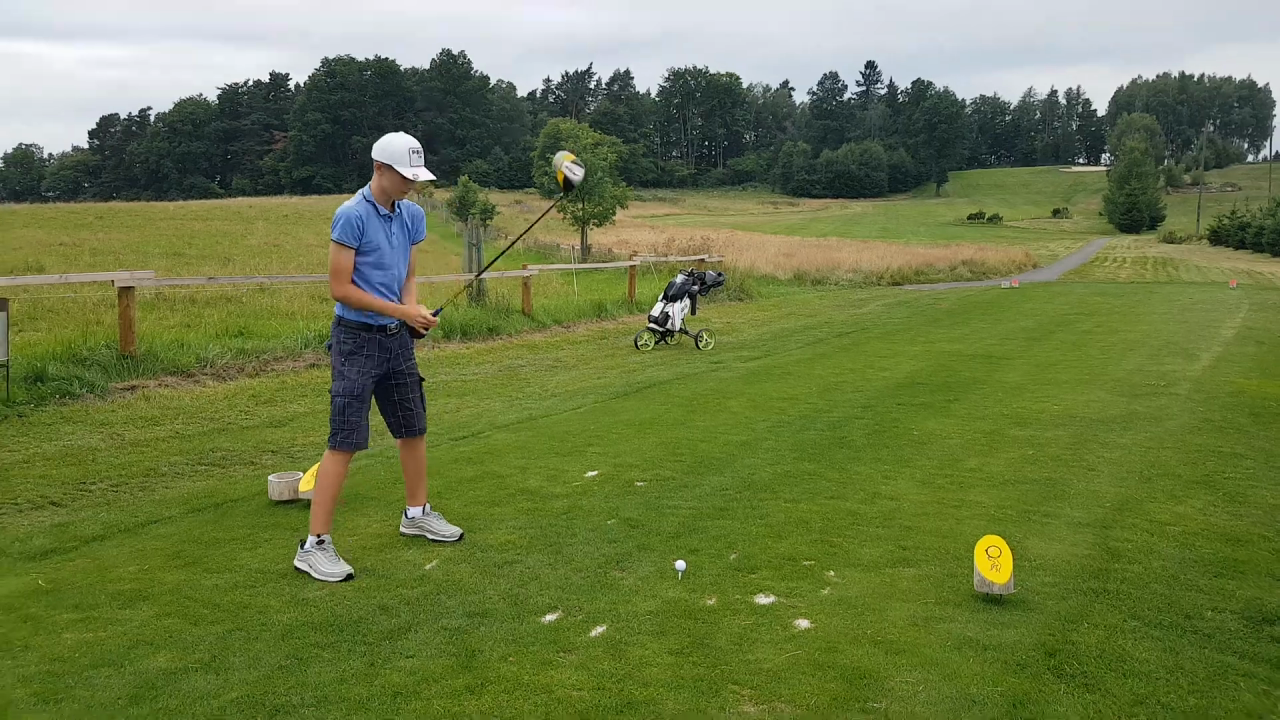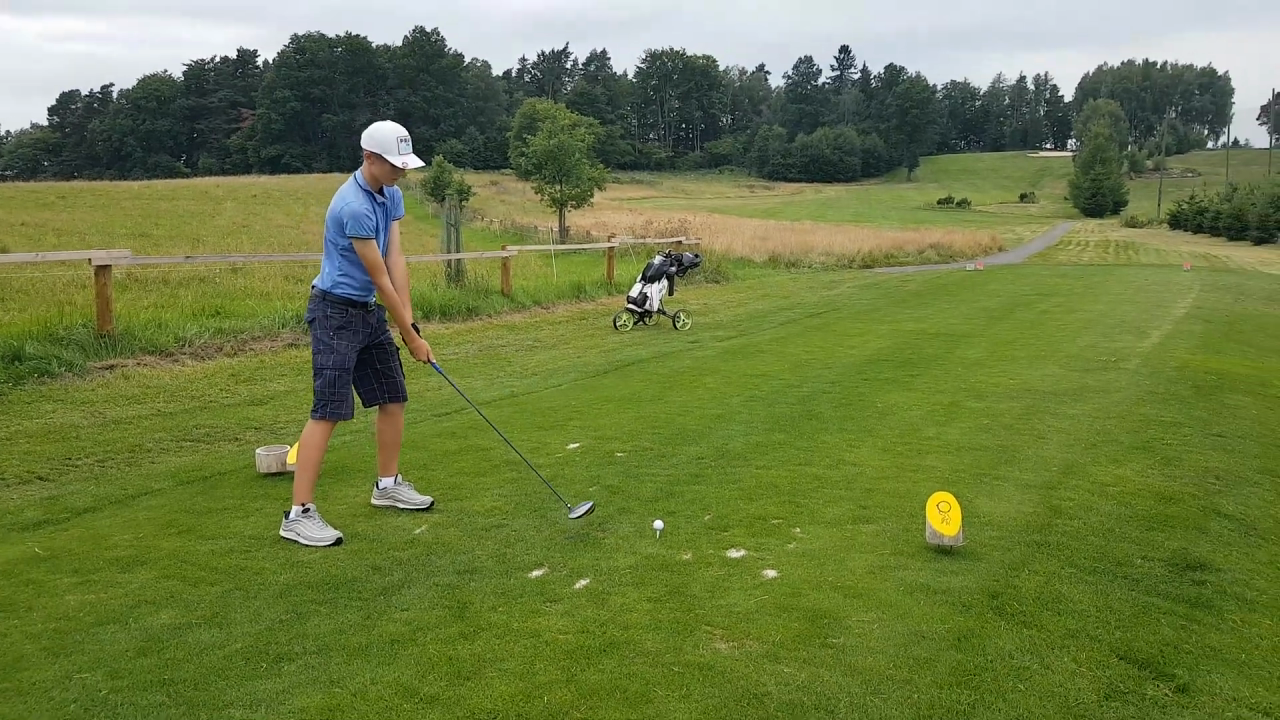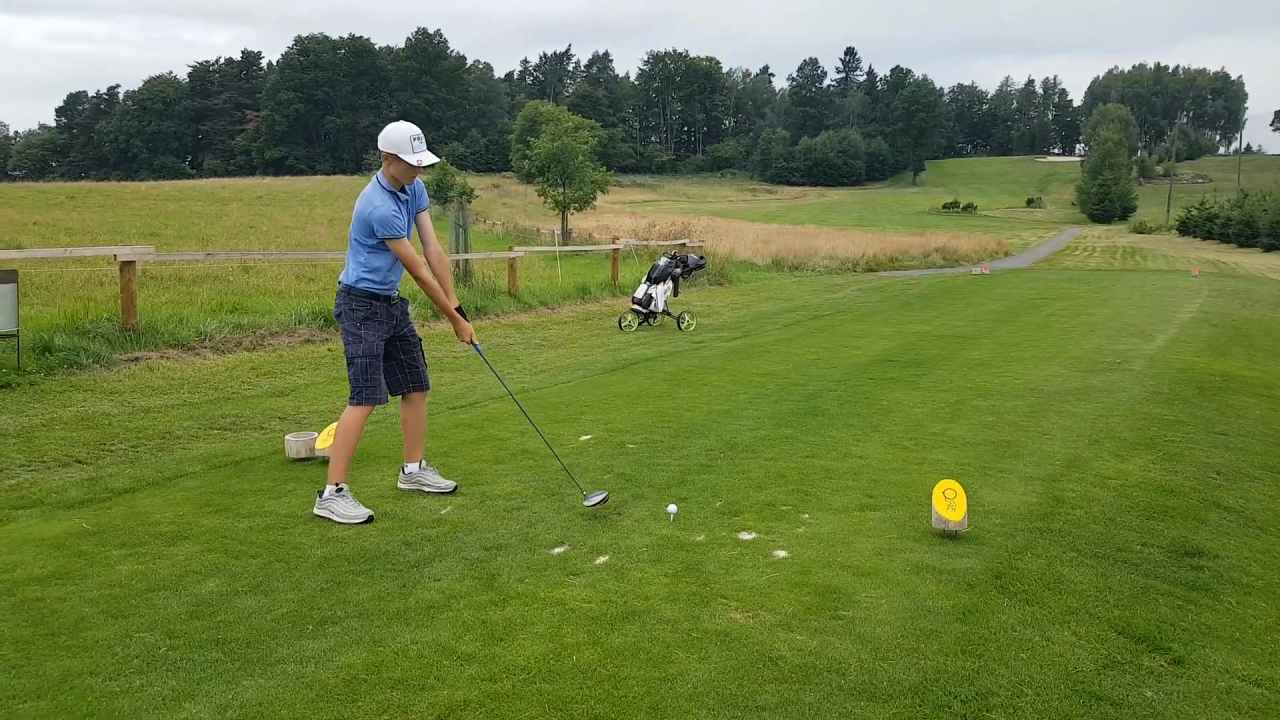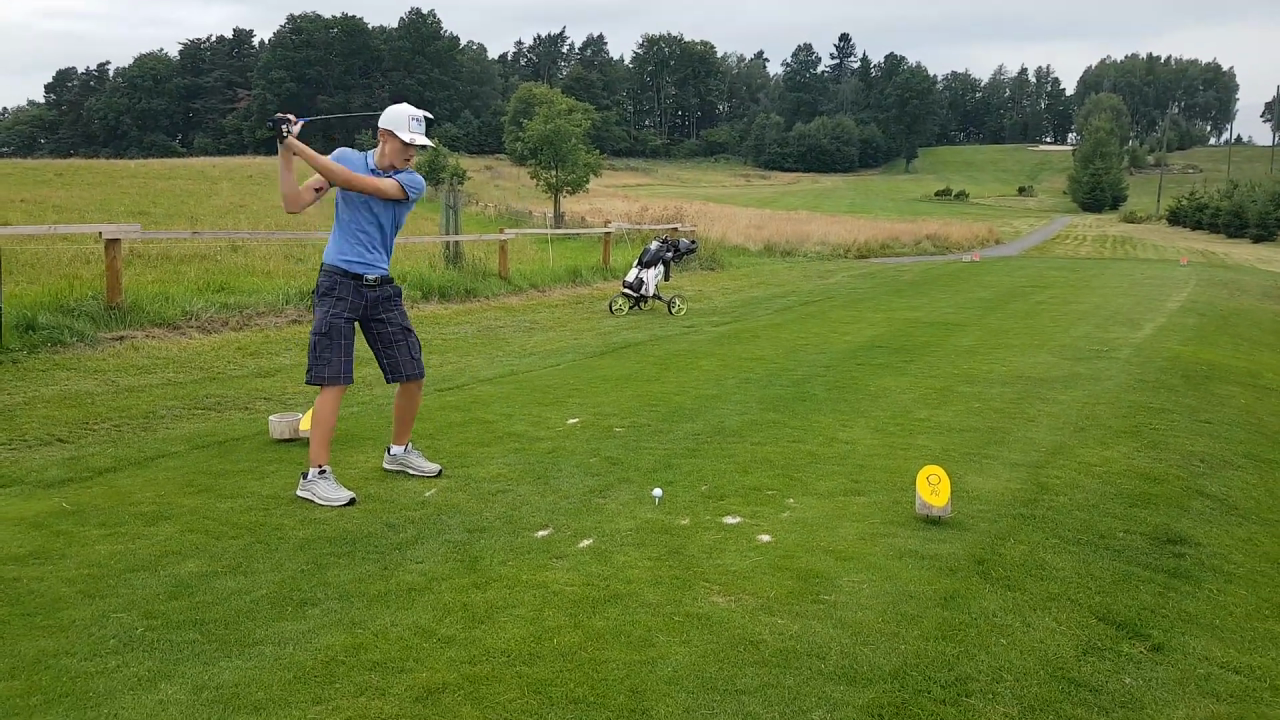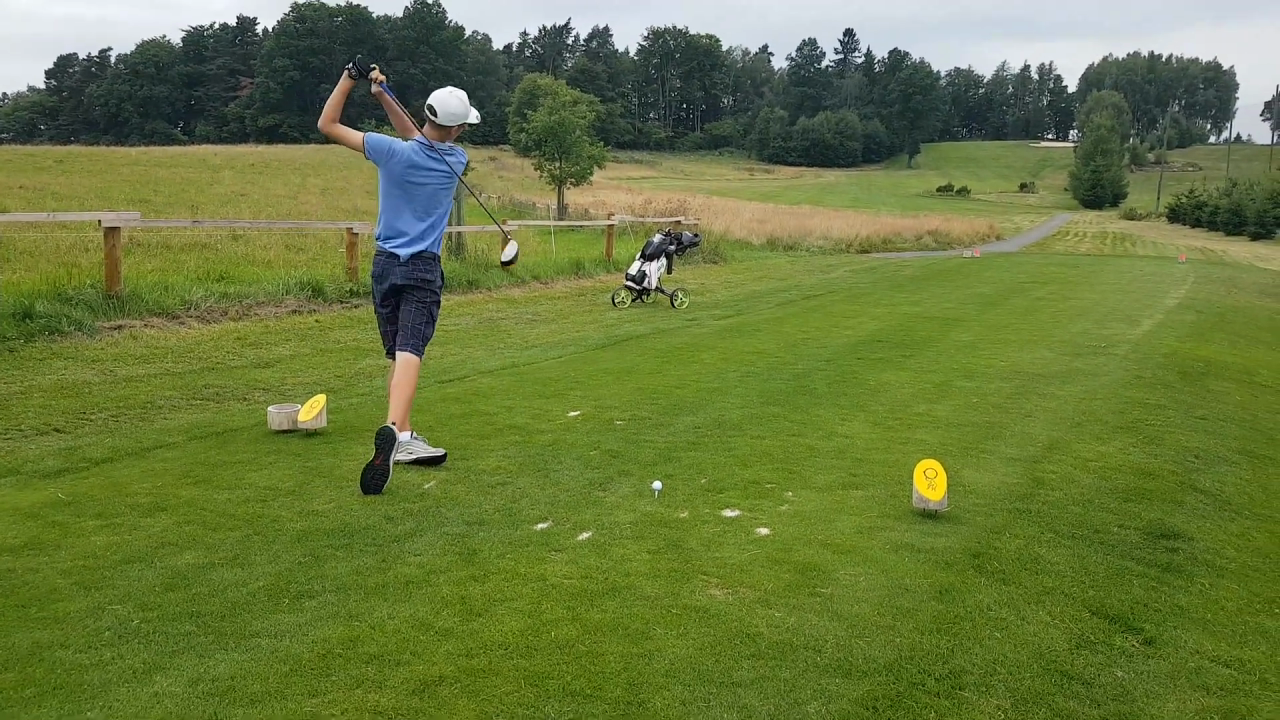
dt=1s
person 1, frame 1
left shoulder: (412, 215)
right shoulder: (351, 216)
right elbow: (340, 288)
left wrist: (414, 311)
right wrist: (401, 312)
left hip: (394, 338)
right hip: (356, 338)
left knee: (412, 429)
right knee: (345, 441)
left ankle: (416, 513)
right ankle: (314, 544)
person 1, frame 2
left shoulder: (392, 195)
right shoulder: (353, 206)
left elbow: (395, 260)
right elbow: (380, 278)
left wrist: (410, 322)
right wrist: (411, 336)
left hip: (369, 310)
right hip: (336, 312)
left knee: (393, 398)
right knee: (329, 410)
left ankle: (387, 484)
right ankle: (299, 513)
person 1, frame 3
left shoulder: (415, 190)
right shoulder: (379, 208)
left elbow: (433, 250)
right elbow: (418, 270)
left wrist: (457, 303)
right wrist: (455, 319)
left hip: (391, 303)
right hip: (361, 305)
left knee: (415, 387)
right knee: (365, 397)
left ankle: (413, 469)
right ankle: (332, 492)
person 1, frame 4
left shoulder: (412, 182)
right shoulder: (347, 157)
left elbow: (353, 181)
right elbow: (293, 204)
left wrist: (298, 146)
right wrist: (285, 148)
left hip: (380, 287)
right hip: (338, 284)
left knee: (412, 375)
right knee: (333, 381)
left ankle: (399, 451)
right ankle: (315, 474)
person 1, frame 5
left shoulder: (392, 152)
right shoulder: (457, 160)
left elbow: (327, 125)
left wrist: (349, 78)
right wrist: (384, 97)
left hip: (385, 264)
right hip: (424, 269)
left knee: (398, 353)
right knee: (409, 353)
left ankle: (404, 438)
right ankle: (392, 430)
